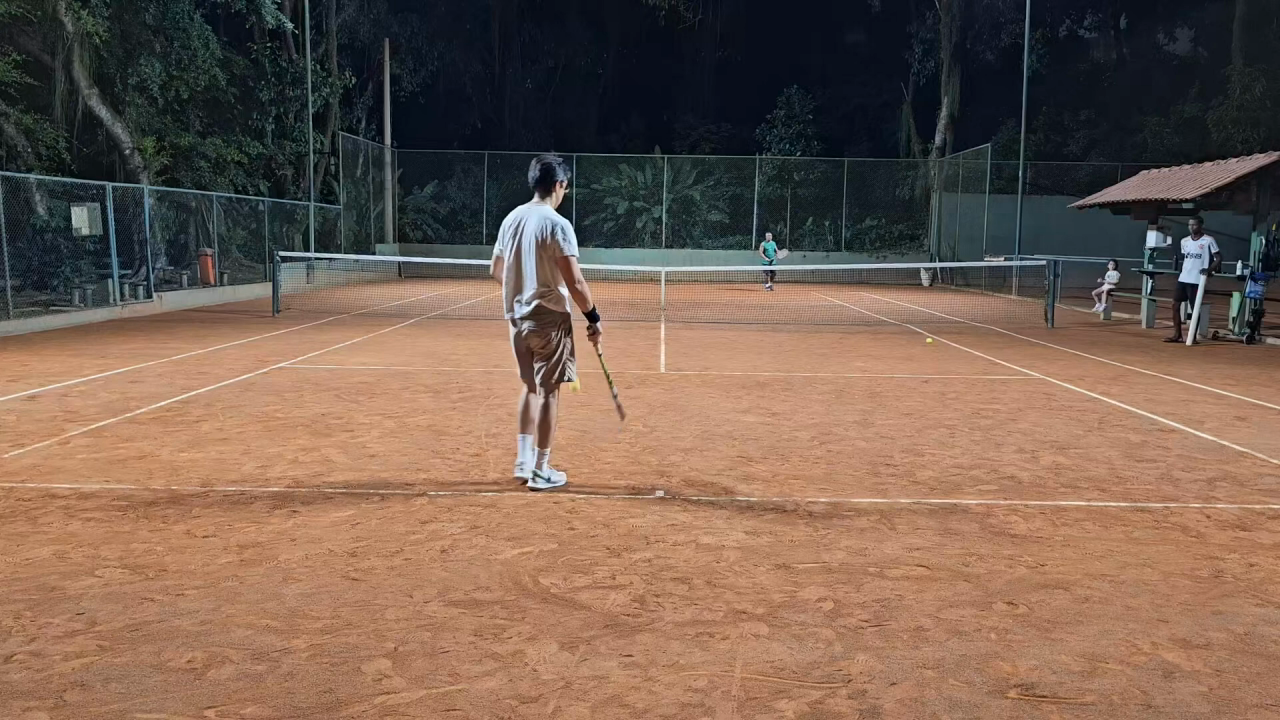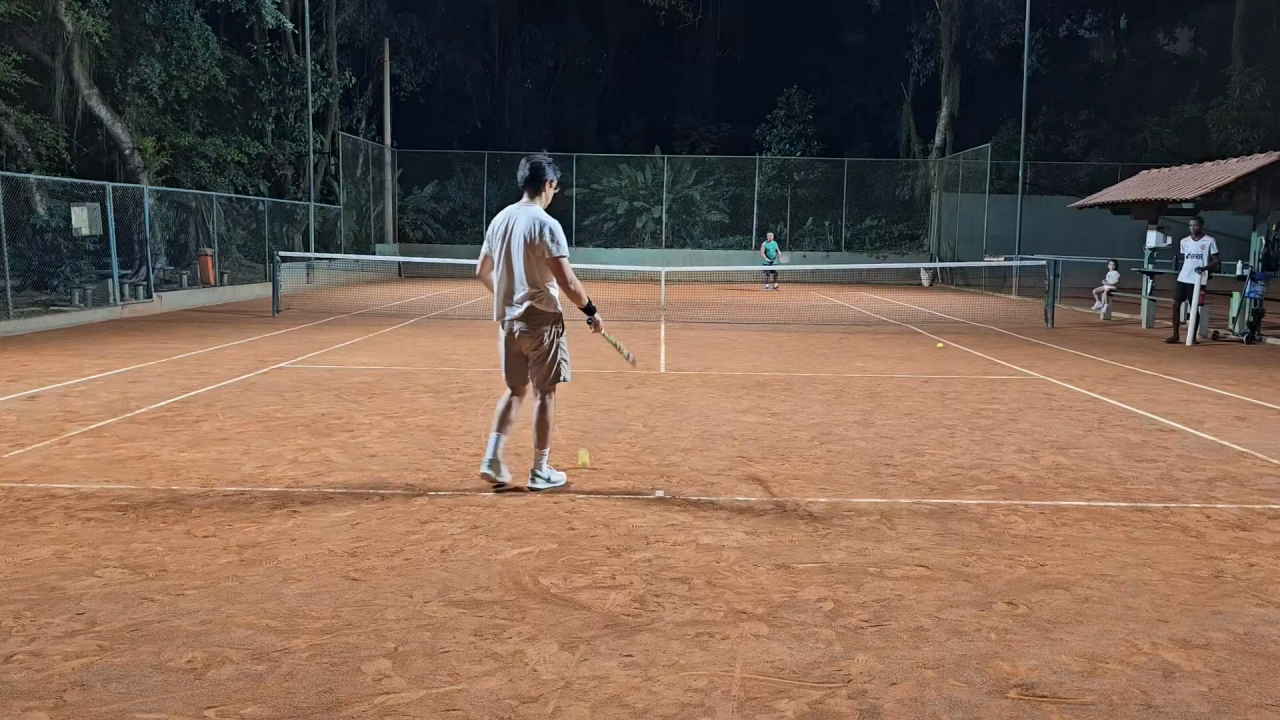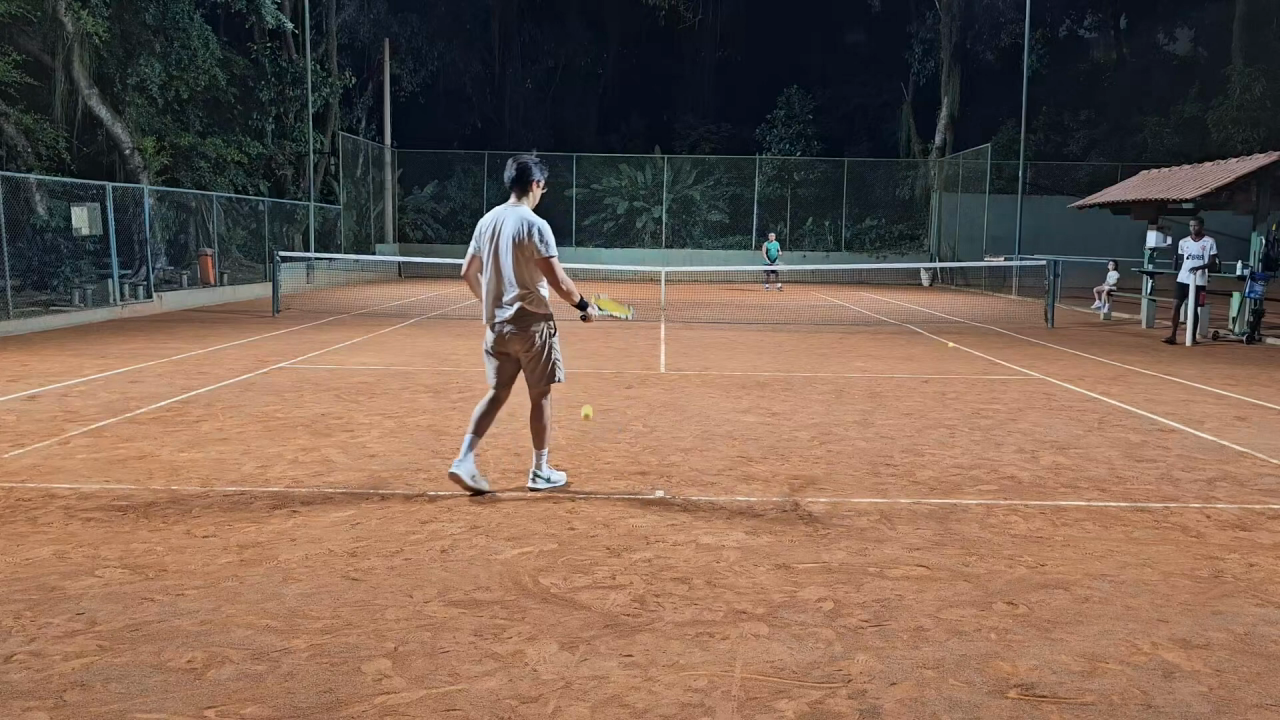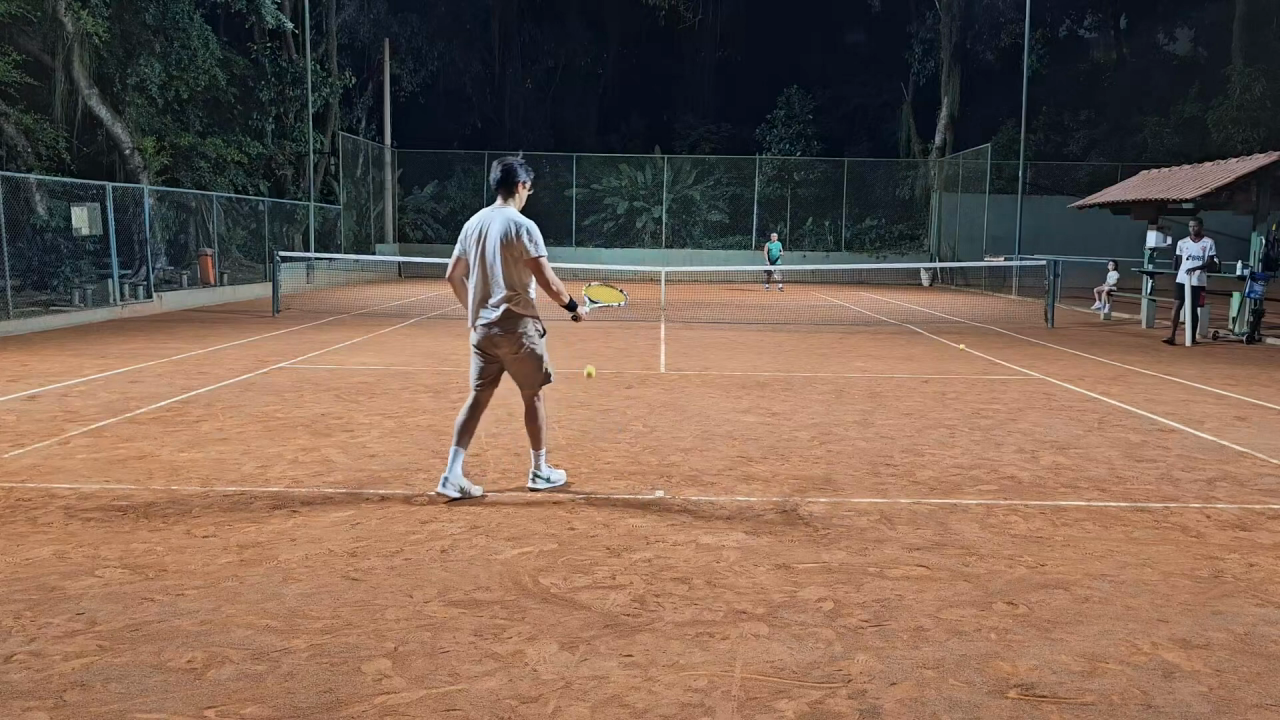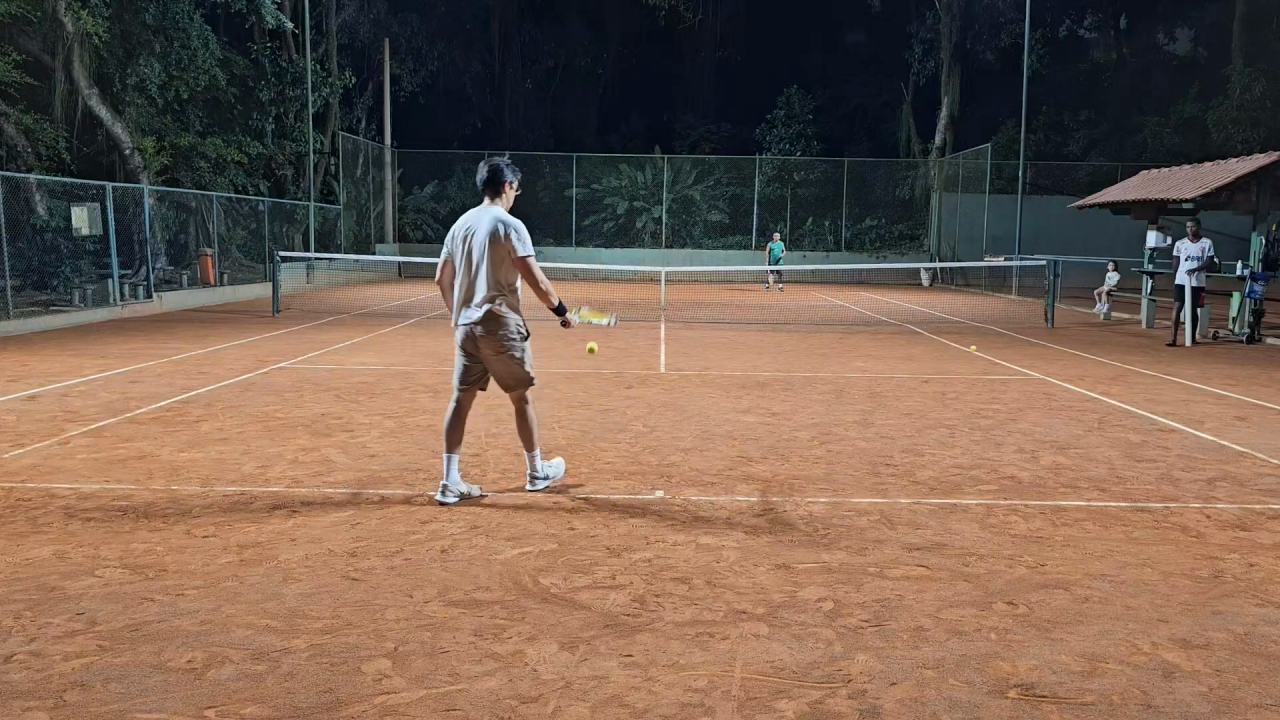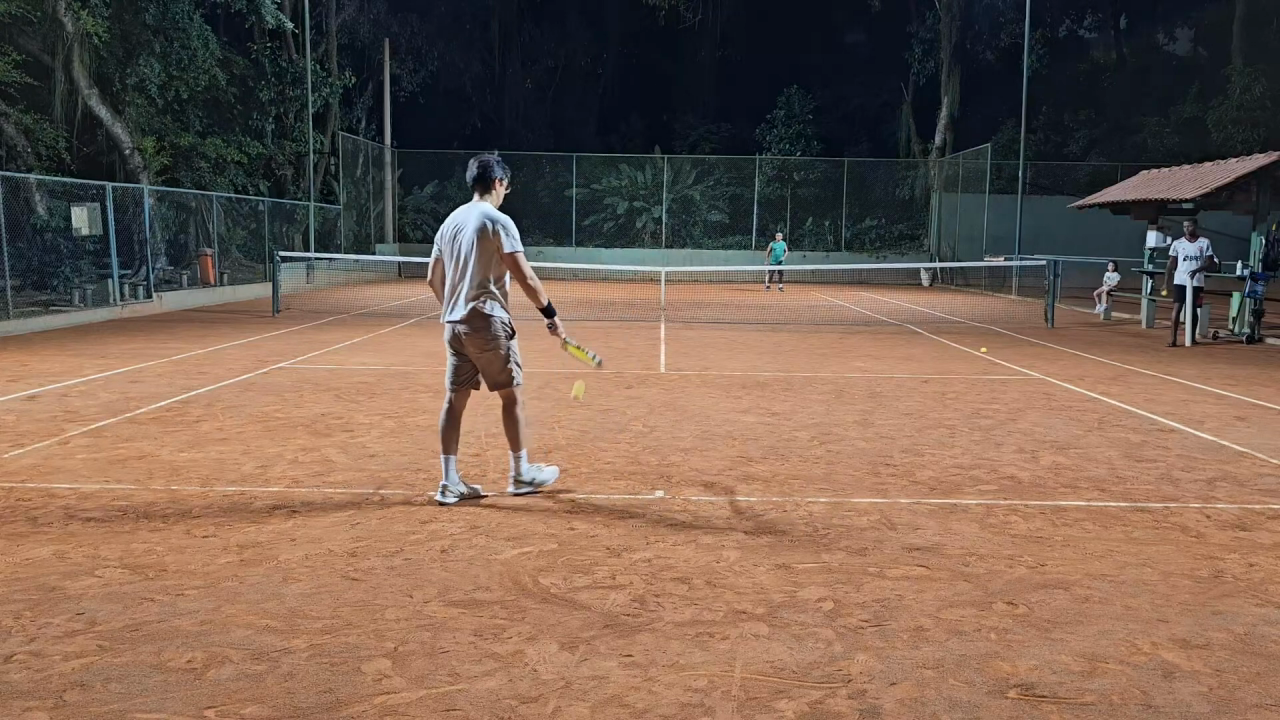
dt=0.1s
person 1, frame 1
left shoulder: (511, 220)
right shoulder: (558, 225)
left elbow: (497, 271)
right elbow: (574, 281)
right wrist: (593, 319)
left hip: (518, 319)
right hip: (550, 319)
left knee: (530, 389)
right knee: (548, 393)
left ankle: (524, 459)
right ankle: (541, 470)
person 1, frame 2
left shoulder: (499, 220)
right shoulder: (547, 225)
left elbow: (483, 272)
right elbow: (567, 281)
right wrist: (591, 312)
left hip: (509, 320)
right hip: (542, 320)
left knee: (515, 391)
right knee: (544, 393)
left ankle: (493, 459)
right ankle: (541, 471)
person 1, frame 3
left shoulder: (487, 221)
right shoulder: (535, 226)
left elbow: (469, 273)
right elbow: (558, 281)
right wrist: (584, 306)
left hip: (497, 324)
right hip: (531, 323)
left knee: (497, 394)
right knee: (540, 396)
left ankle: (464, 462)
right ankle: (541, 471)
person 1, frame 4
left shoulder: (473, 224)
right shoulder: (522, 226)
left elbow: (453, 275)
right elbow: (547, 281)
right wrist: (573, 306)
left hip: (482, 326)
right hip: (517, 324)
left knee: (477, 397)
right knee: (533, 397)
left ankle: (452, 475)
right ankle: (540, 471)
person 1, frame 5
left shoulder: (460, 224)
right shoulder: (510, 225)
left elbow: (442, 279)
right elbow: (536, 281)
right wrist: (561, 311)
left hip: (467, 326)
right hip: (501, 325)
left knee: (461, 399)
right knee: (522, 397)
left ankle: (450, 482)
right ankle: (536, 470)
person 1, frame 6
left shoulder: (450, 221)
right shoulder: (498, 221)
left elbow: (433, 279)
right elbow: (525, 277)
right wrist: (550, 314)
left hip: (455, 324)
right hip: (488, 322)
left knee: (455, 400)
right knee: (511, 396)
left ankle: (450, 483)
right ankle: (522, 473)
